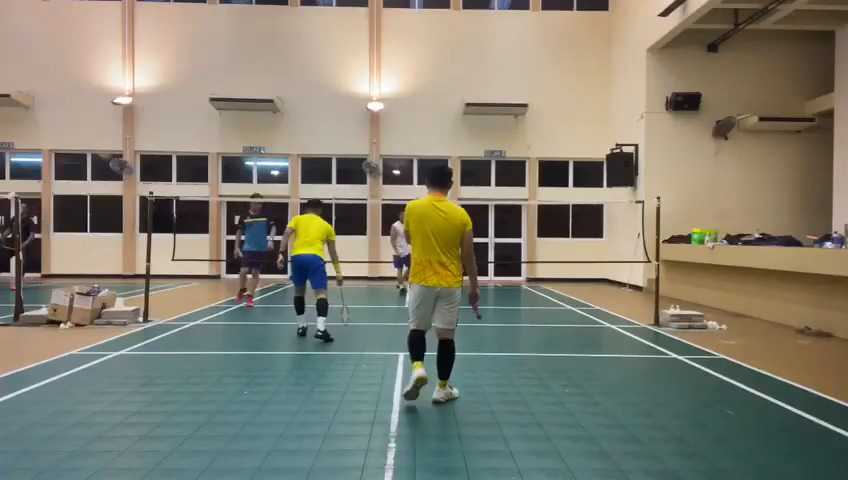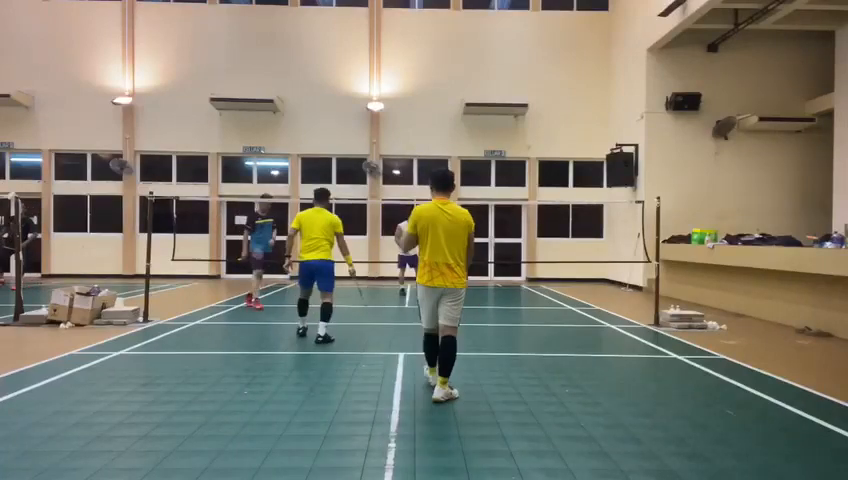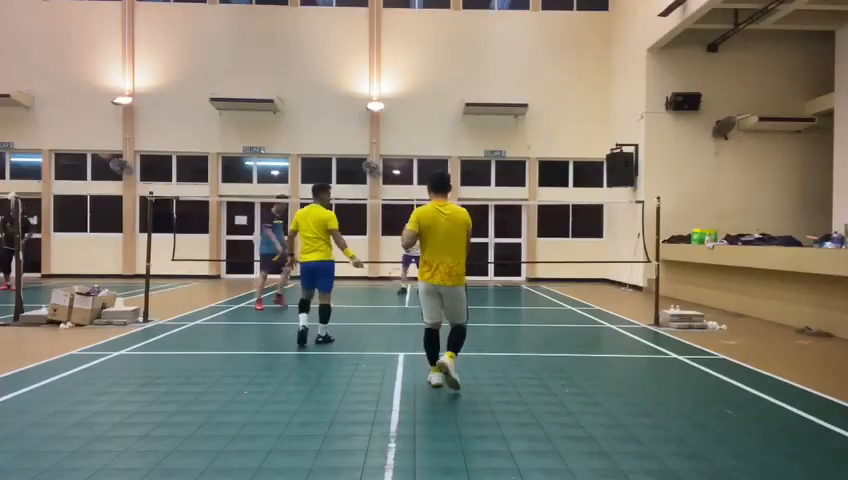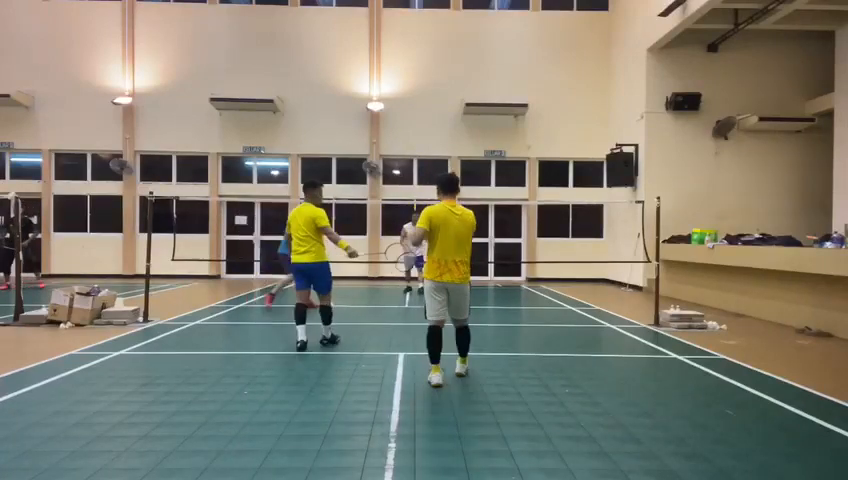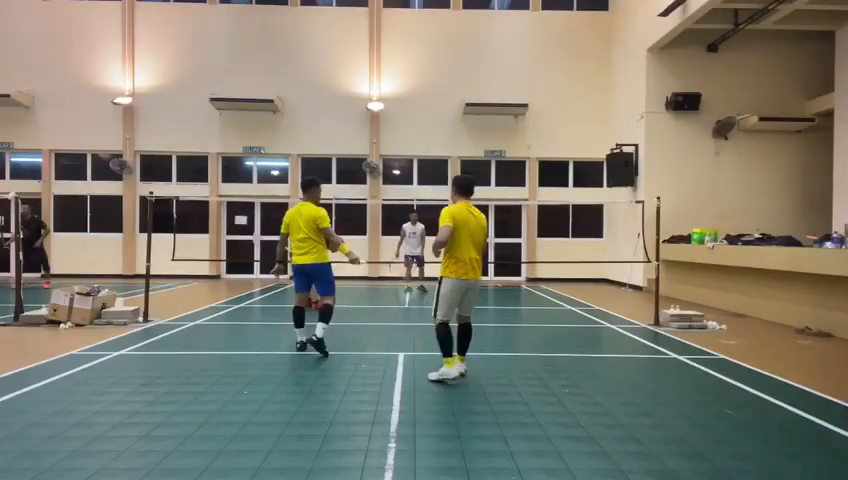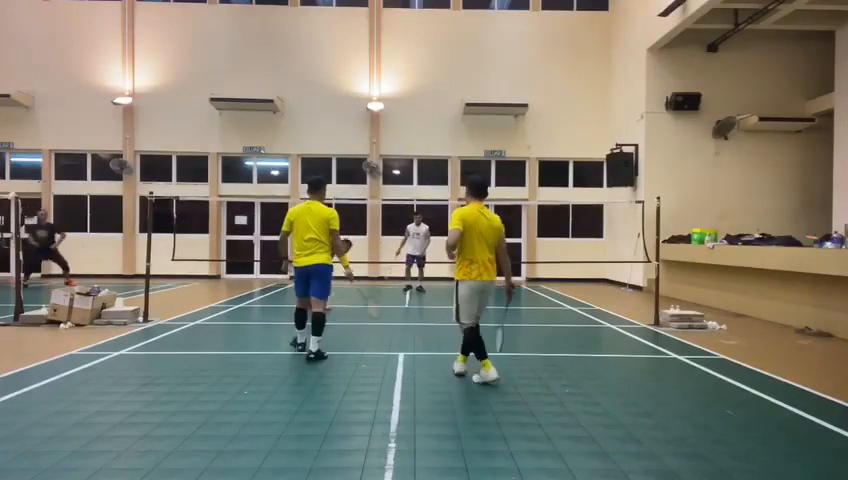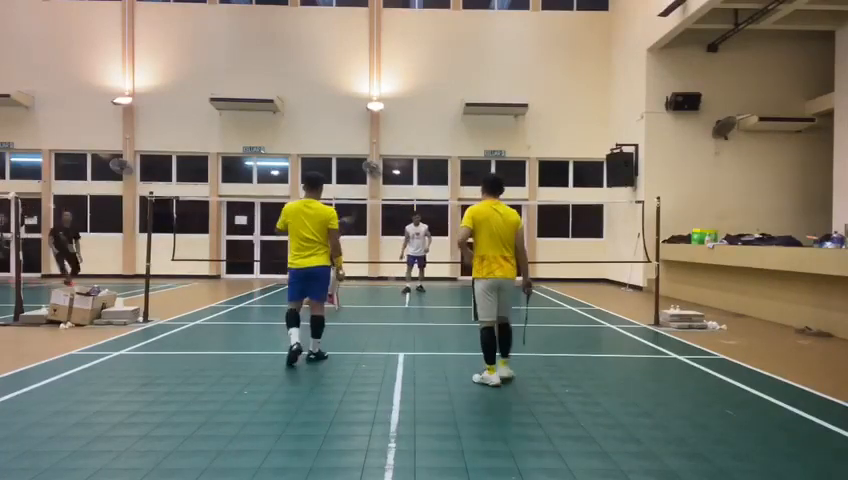
dt=0.3s
person 1, frame 1
left shoulder: (413, 208)
right shoulder: (460, 215)
right elbow: (468, 255)
right wrist: (474, 287)
left hip: (421, 281)
right hip: (450, 284)
left knee: (417, 330)
right knee: (446, 336)
left ankle: (417, 369)
right ankle: (443, 388)
person 1, frame 2
left shoulder: (419, 212)
right shoulder: (464, 215)
left elbow: (405, 246)
right elbow: (469, 251)
left hip: (428, 281)
right hip: (455, 283)
left knee: (430, 330)
right knee: (449, 333)
left ankle: (432, 373)
right ankle: (442, 387)
person 1, frame 3
left shoulder: (420, 213)
right shoulder: (463, 214)
left elbow: (406, 244)
right elbow: (467, 246)
left wrist: (407, 231)
left hip: (429, 279)
right hip: (455, 280)
left knee: (431, 326)
right knee: (459, 325)
left ankle: (435, 372)
right ankle: (448, 358)
person 1, frame 4
left shoulder: (430, 212)
right shoulder: (469, 216)
left elbow: (415, 240)
left wrist: (415, 234)
left hip: (435, 277)
right hip: (460, 278)
left knee: (435, 324)
right knee: (461, 323)
left ankle: (435, 372)
right ankle: (462, 364)
person 1, frame 5
left shoulder: (450, 211)
right shoulder: (481, 217)
left elbow: (443, 238)
left wrist: (435, 247)
left hip: (453, 275)
right hip: (474, 276)
left knee: (441, 320)
right knee: (464, 320)
left ankle: (449, 365)
right ankle: (459, 362)
person 1, frame 6
left shoulder: (461, 213)
right shoulder: (495, 218)
left elbow: (452, 242)
right elbow: (503, 253)
left wrist: (450, 252)
right wrist: (509, 280)
left hip: (468, 277)
right hip: (488, 277)
left knee: (466, 325)
right knee: (473, 321)
left ankle: (487, 368)
right ankle: (461, 362)
person 1, frame 7
left shoulder: (474, 211)
right shoulder: (513, 214)
left elbow: (461, 240)
right elbow: (520, 250)
left wrist: (467, 255)
right wrist: (526, 277)
left hip: (484, 276)
right hip: (509, 275)
left knee: (487, 324)
right knee: (503, 320)
left ankle: (491, 372)
right ankle: (504, 366)
person 2, frame 1
left shoulder: (298, 219)
right shoulder: (327, 226)
left elbow: (287, 234)
right elbow: (332, 251)
left wrist: (281, 253)
right wrist: (338, 272)
left hip: (297, 257)
right hip: (315, 258)
left knee: (299, 292)
right knee: (321, 293)
left ankle: (301, 326)
right ankle: (321, 329)
person 2, frame 2
left shoulder: (301, 216)
right shoulder: (334, 219)
left elbow: (290, 236)
right elbow: (341, 243)
left wrist: (288, 257)
right wrist: (350, 264)
left hip: (305, 261)
right hip: (324, 261)
left knee: (304, 295)
right knee: (327, 297)
left ankle: (302, 327)
right ankle: (321, 333)
person 2, frame 3
left shoulder: (299, 214)
right shoulder: (327, 215)
left elbow: (290, 237)
right elbow: (337, 238)
left wrist: (291, 256)
right wrist: (352, 257)
left hip: (305, 261)
right hip: (323, 261)
left knee: (305, 296)
right knee: (324, 298)
left ankle: (302, 326)
right ankle: (322, 335)
person 2, frame 4
left shoulder: (293, 214)
right shoulder: (317, 212)
left elbow: (289, 239)
right elbow: (330, 234)
right wrist: (347, 247)
left hip: (297, 262)
right hip: (317, 262)
left knee: (301, 300)
right knee: (325, 299)
left ankle: (301, 339)
right ankle: (327, 335)
person 2, frame 5
left shoulder: (290, 213)
right shoulder: (319, 212)
left elbow: (282, 240)
right elbow: (331, 235)
left wrist: (280, 262)
right wrist: (348, 252)
left hip: (298, 264)
right hip: (318, 263)
left knee: (300, 301)
right knee: (328, 299)
left ankle: (301, 340)
right ankle: (318, 336)
person 2, frame 6
left shoulder: (294, 211)
right shoulder: (329, 213)
left elbow: (283, 238)
right elbow: (337, 242)
left wrist: (285, 259)
right wrist: (346, 265)
left hip: (300, 265)
right hip: (321, 264)
left knee: (301, 304)
right knee: (318, 306)
left ankle: (300, 341)
right ankle: (313, 349)
person 2, frame 7
left shoulder: (289, 209)
right shoulder: (328, 212)
left elbow: (279, 229)
right elbow: (335, 243)
right wrist: (339, 266)
left hip: (297, 267)
right hip: (320, 266)
left knee: (293, 307)
right knee: (317, 308)
left ankle: (295, 344)
right ankle: (314, 351)
